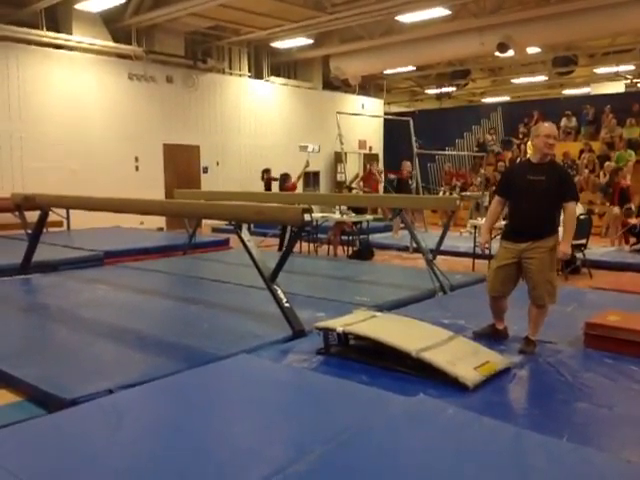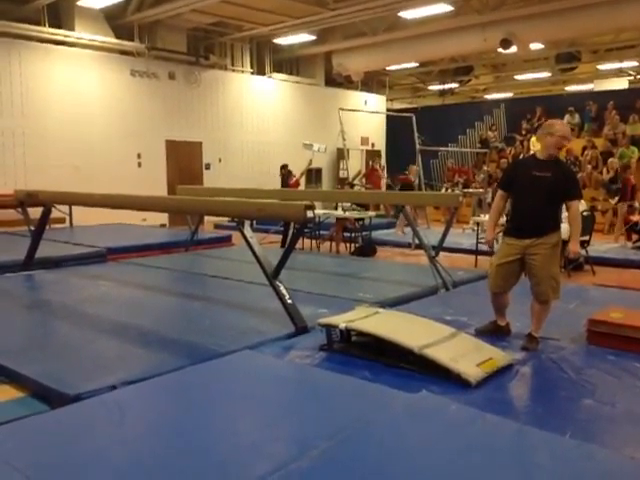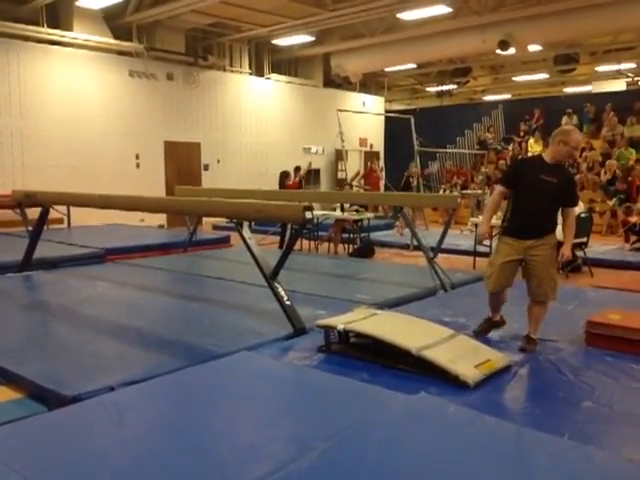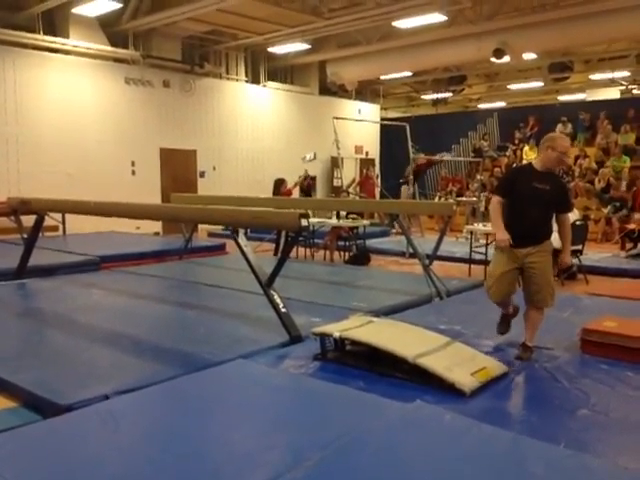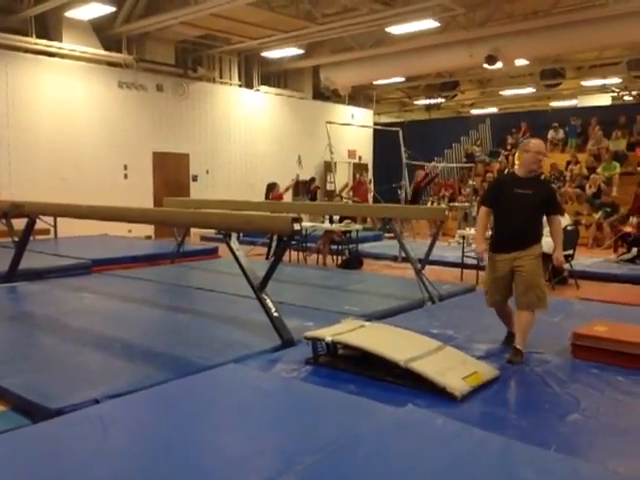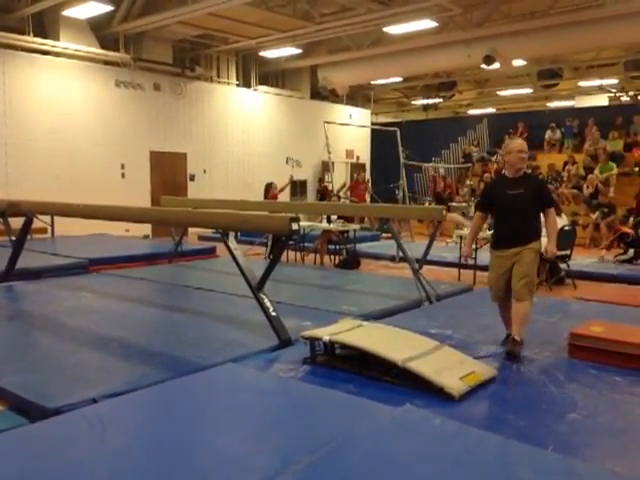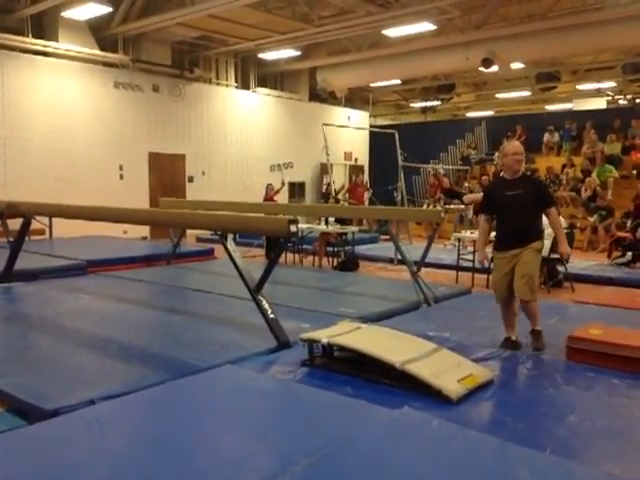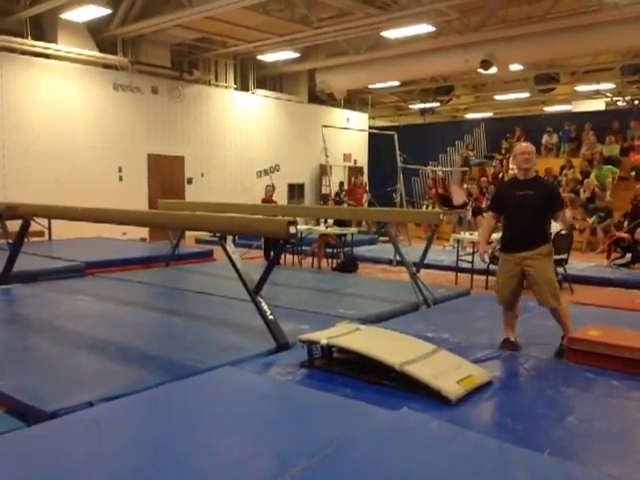
dt=0.3s
person 1, frame 1
left shoulder: (560, 174)
right shoulder: (514, 171)
left elbow: (570, 209)
right elbow: (498, 203)
left wrist: (566, 242)
right wrist: (486, 231)
left hip: (542, 244)
right hip: (510, 241)
left knee: (540, 295)
right knee: (496, 288)
left ankle: (531, 338)
right ankle: (498, 327)
person 1, frame 2
left shoulder: (565, 172)
right shoulder: (518, 166)
left elbow: (573, 208)
right elbow: (501, 197)
left wrist: (574, 240)
right wrist: (491, 228)
left hip: (545, 240)
right hip: (513, 237)
left knee: (543, 291)
right knee: (497, 283)
left ankle: (534, 334)
right ankle: (501, 323)
person 1, frame 3
left shoulder: (566, 179)
right shoulder: (523, 166)
left elbow: (569, 214)
right elbow: (499, 192)
left wrist: (567, 244)
right wrist: (485, 221)
left hip: (543, 242)
right hip: (511, 237)
left knee: (540, 293)
right knee: (496, 284)
left ankle: (531, 336)
right ankle: (495, 317)
person 1, frame 4
left shoulder: (558, 186)
right shoulder: (516, 174)
left elbow: (563, 219)
right elbow: (496, 203)
left wrist: (566, 251)
right wrist: (499, 230)
left hip: (540, 248)
right hip: (509, 245)
left knee: (537, 299)
right knee: (498, 292)
left ankle: (527, 343)
right ankle: (508, 311)
person 1, frame 5
left shoulder: (544, 189)
right shoulder: (501, 183)
left elbow: (554, 219)
right elbow: (485, 212)
left wrist: (558, 249)
right wrist: (480, 240)
left hip: (529, 252)
right hip: (499, 251)
left knee: (526, 301)
right knee: (495, 299)
left ankle: (519, 347)
right ankle: (512, 329)
person 1, frame 6
left shoulder: (537, 184)
right shoulder: (493, 186)
left elbow: (549, 213)
right elbow: (480, 216)
left wrist: (551, 242)
right wrist: (468, 244)
left hip: (528, 247)
right hip: (500, 249)
left knee: (521, 293)
right knee: (500, 295)
left ankle: (517, 340)
right ankle: (510, 332)
person 1, frame 7
left shoulder: (536, 185)
right shoulder: (493, 189)
left elbow: (551, 213)
right elbow: (485, 219)
left wrist: (563, 242)
right wrist: (481, 247)
left hip: (530, 247)
right hip: (503, 250)
left knee: (525, 294)
right knee: (504, 296)
left ankle: (536, 329)
right ankle: (511, 336)
person 1, frame 8
left shoulder: (546, 187)
right shoulder: (504, 189)
left elbow: (559, 215)
right elbow: (492, 217)
left wrist: (565, 220)
right wrist: (483, 242)
left hip: (538, 251)
right hip: (509, 252)
left knee: (551, 297)
right knee: (507, 298)
left ankle: (568, 337)
right ankle: (510, 337)
